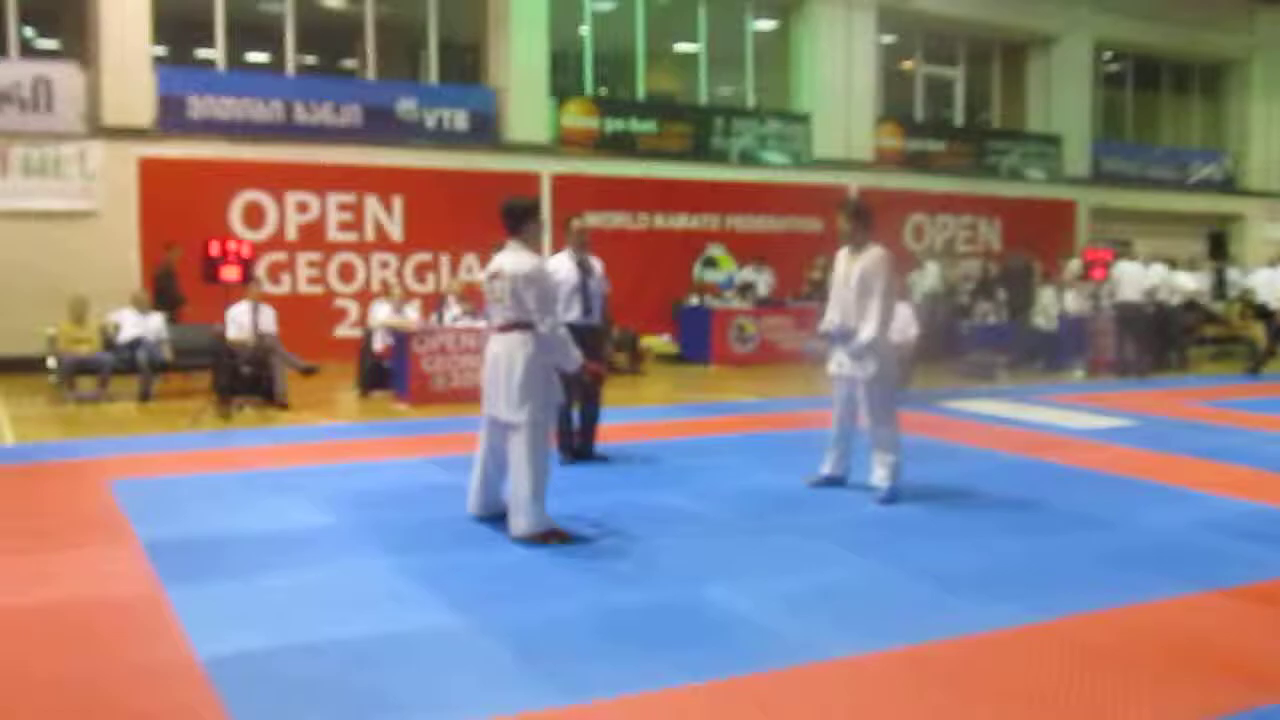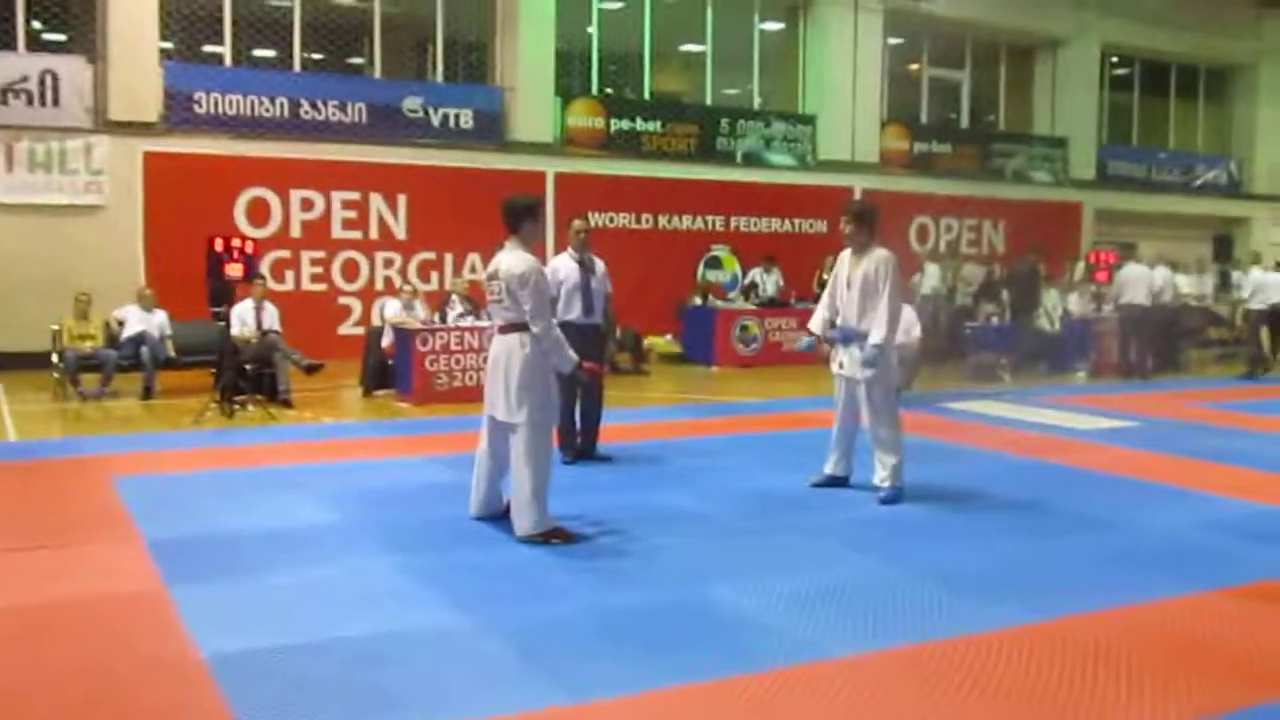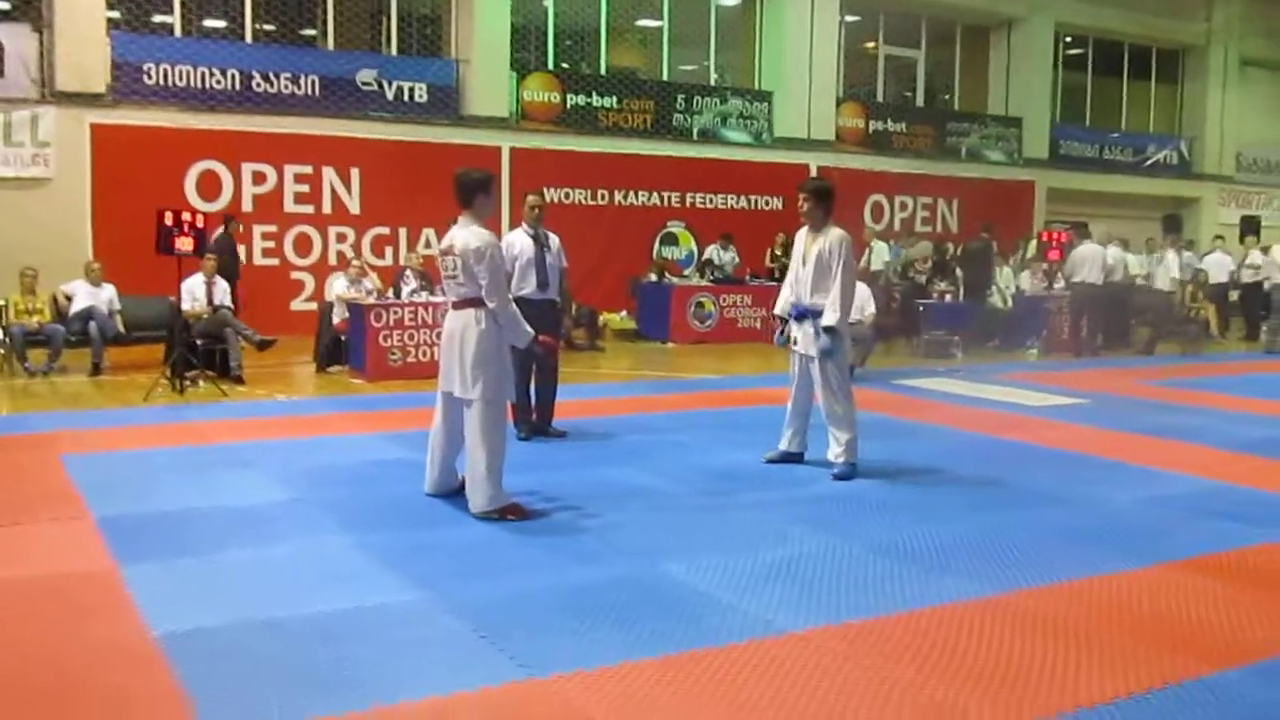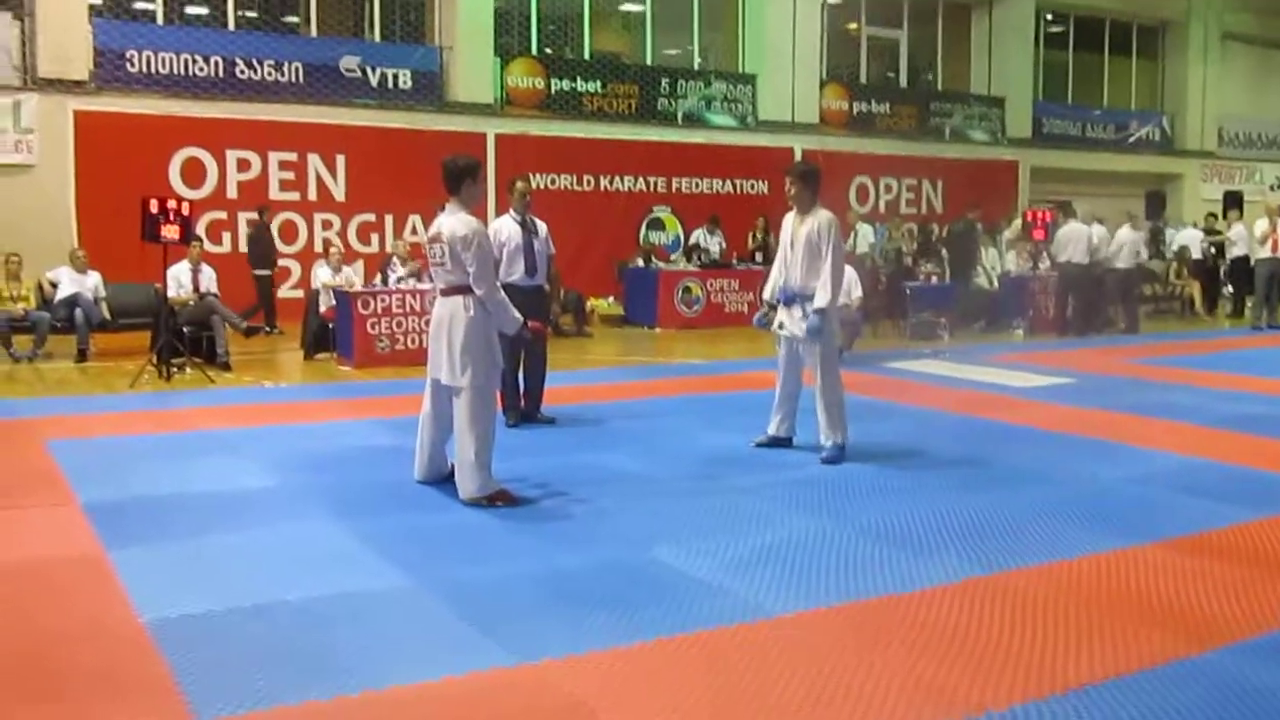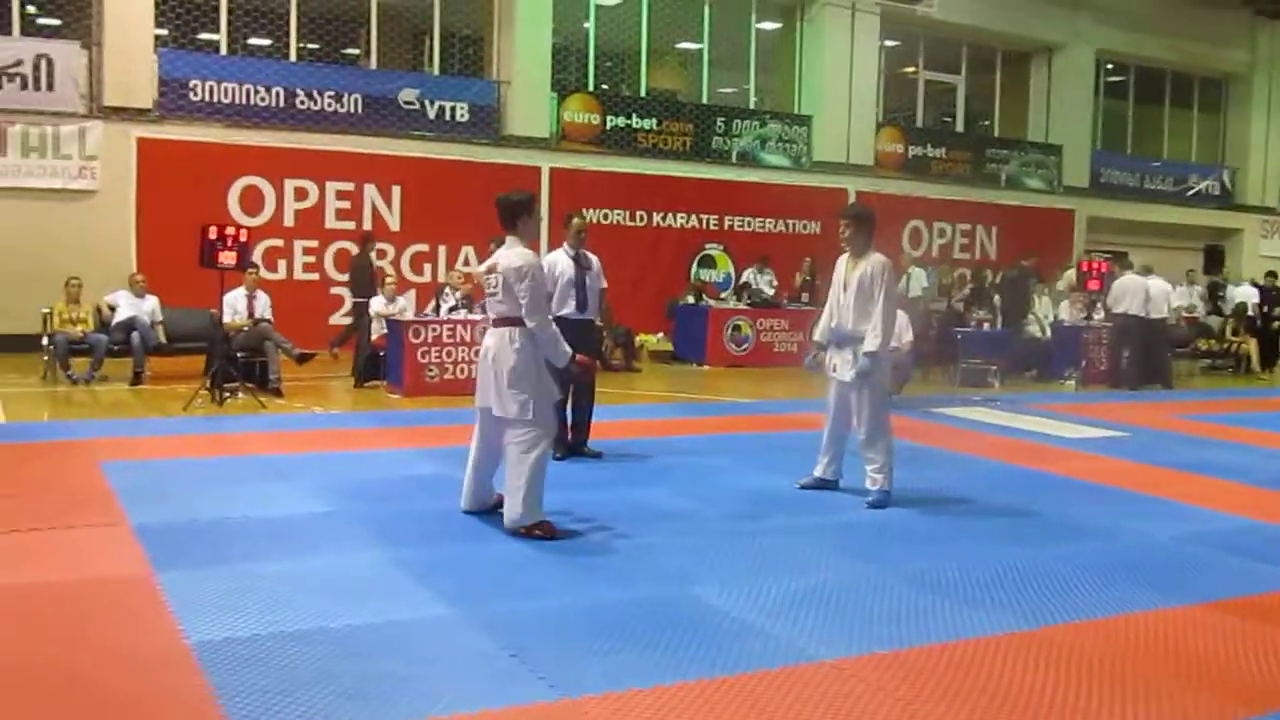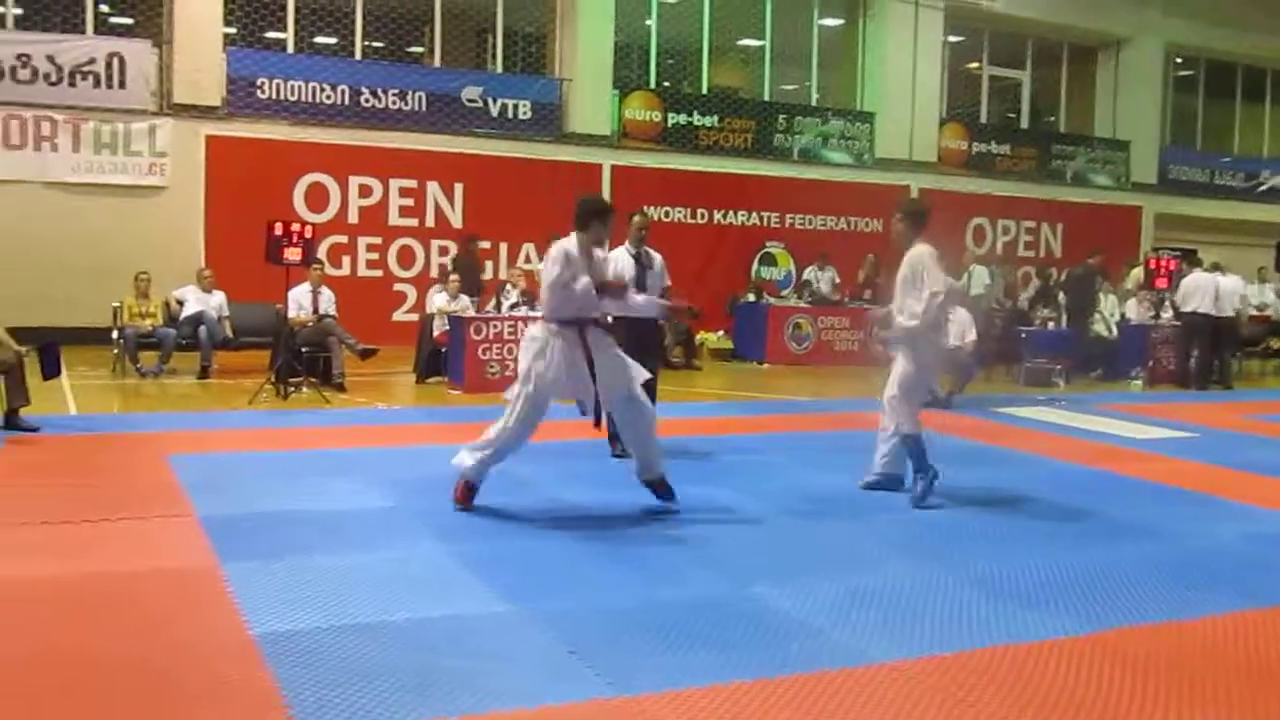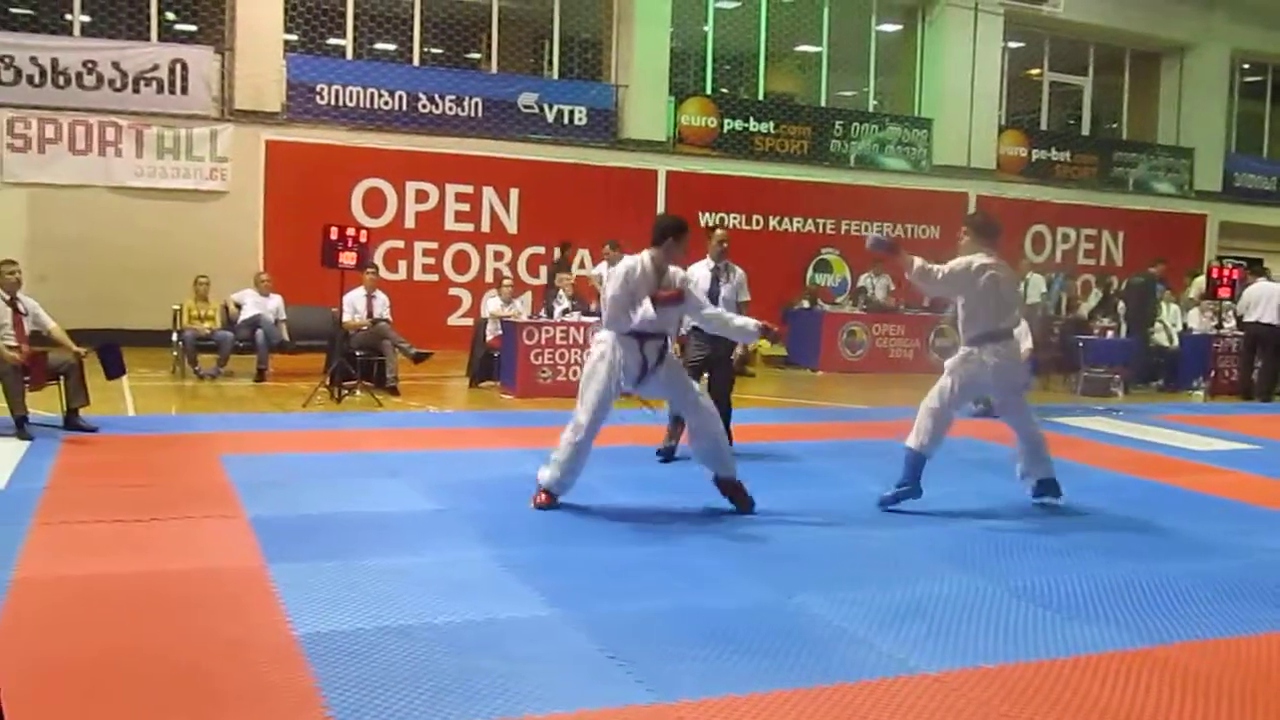
dt=0.5s
person 1, frame 1
left shoulder: (494, 264)
right shoulder: (531, 265)
right elbow: (548, 323)
right wrist: (577, 363)
left hip: (498, 349)
right hip: (525, 352)
left knee: (496, 429)
right knee: (528, 436)
left ankle: (485, 502)
right ankle: (529, 522)
person 1, frame 2
left shoulder: (497, 263)
right shoulder: (528, 266)
right elbow: (542, 324)
right wrist: (573, 364)
left hip: (501, 349)
right hip: (526, 353)
left knee: (498, 429)
right knee: (531, 436)
left ankle: (486, 501)
right ankle: (532, 522)
person 1, frame 3
left shoulder: (449, 238)
right shoulder: (484, 241)
right elbow: (498, 300)
right wrist: (530, 338)
left hip: (456, 324)
right hip: (482, 329)
left knee: (452, 406)
right knee: (485, 413)
left ankle: (442, 479)
right ankle: (487, 499)
person 1, frame 4
left shoulder: (437, 226)
right shoulder: (470, 228)
right elbow: (486, 286)
right wrist: (518, 324)
left hip: (444, 311)
right hip: (469, 317)
left knee: (440, 394)
right knee: (474, 400)
left ankle: (430, 465)
right ankle: (477, 485)
person 1, frame 5
left shoulder: (495, 258)
right shoulder: (526, 261)
right elbow: (535, 317)
right wrist: (568, 358)
left hip: (495, 343)
right hip: (518, 348)
left knee: (493, 426)
right knee: (534, 431)
left ankle: (478, 495)
right ankle: (521, 513)
person 1, frame 6
left shoulder: (598, 258)
right shoulder: (562, 253)
left elbow: (621, 299)
right elbow: (552, 301)
left wrist: (663, 305)
right wrist: (595, 289)
left hip: (589, 342)
right hip: (553, 341)
left knee: (634, 405)
right knee: (523, 415)
left ankle: (651, 473)
right ankle: (471, 473)
person 1, frame 7
left shoulder: (677, 279)
right shoulder: (628, 270)
left elbow: (708, 315)
right elbow: (612, 318)
left wrist: (755, 328)
right wrist: (653, 304)
left hip: (655, 354)
right hip: (618, 351)
left knee: (701, 411)
right knee: (588, 419)
left ankle: (726, 477)
right ankle: (551, 484)
person 2, frame 1
left shoulder: (878, 257)
right shoulder: (841, 256)
left elbow: (881, 305)
left wrist: (866, 341)
right wrist: (827, 332)
left hip: (869, 349)
right hip: (843, 346)
left knee: (878, 415)
right knee: (842, 413)
left ankle: (886, 479)
right ankle: (834, 469)
person 2, frame 2
left shoulder: (884, 259)
right shoulder: (844, 257)
left elbow: (889, 307)
right elbow: (831, 298)
left wrist: (877, 344)
right wrist: (815, 330)
left hip: (870, 349)
right hip: (845, 347)
left knee: (880, 417)
right knee: (844, 414)
left ankle: (890, 480)
right ankle: (837, 470)
person 2, frame 3
left shoulder: (838, 239)
right shoulder: (801, 236)
left elbow: (842, 288)
left wrist: (831, 330)
right wrist: (782, 318)
left hip: (824, 327)
right hip: (800, 325)
left knee: (834, 394)
right knee: (799, 390)
left ankle: (845, 458)
right ankle: (792, 446)
person 2, frame 4
left shoulder: (826, 221)
right shoulder: (788, 220)
left elbow: (832, 269)
left wrist: (821, 311)
right wrist: (769, 303)
left hip: (813, 310)
right hip: (787, 309)
left knee: (824, 376)
right knee: (786, 374)
left ankle: (834, 441)
right ankle: (781, 431)
person 2, frame 5
left shoulder: (880, 265)
right shoulder: (842, 262)
left elbow: (884, 313)
left wrist: (871, 354)
right wrist: (820, 343)
left hip: (864, 354)
right hip: (841, 352)
left knee: (871, 421)
right knee: (835, 416)
left ankle: (880, 485)
right ankle: (826, 472)
person 2, frame 6
left shoulder: (923, 255)
right shoulder: (914, 255)
left elbow: (943, 292)
left wrist: (906, 324)
right wrist: (891, 315)
left hip: (919, 342)
right hip: (907, 341)
left knee: (898, 400)
right knee: (894, 405)
left ankle: (922, 470)
right ankle: (889, 471)
person 2, frame 7
left shoulder: (969, 267)
right shoulder: (1008, 272)
left elbow: (933, 278)
right elbow: (1014, 313)
left wrist: (899, 254)
left hip: (979, 356)
right hip: (1006, 353)
left knee: (934, 410)
right knee: (1021, 419)
left ankle: (909, 482)
right ankle: (1045, 480)
person 3, frame 1
left shoulder: (596, 265)
right shoulder: (555, 265)
left elbow: (604, 303)
left wrist: (605, 337)
left hip: (592, 332)
right hip: (566, 332)
left knee: (591, 392)
right knee: (565, 393)
left ankle: (585, 446)
right ankle: (567, 447)
person 3, frame 2
left shoulder: (599, 265)
right shoulder: (557, 265)
left elbow: (607, 303)
right elbow: (549, 303)
left wrist: (609, 337)
left hip: (594, 332)
right hip: (568, 332)
left knee: (593, 391)
right knee: (567, 392)
left ankle: (588, 446)
right ankle: (568, 447)
person 3, frame 3
left shoulder: (553, 240)
right shoulder: (512, 240)
left elbow: (562, 278)
right elbow: (504, 278)
left wrist: (565, 312)
left hip: (549, 308)
right hip: (523, 307)
left knee: (548, 367)
right knee: (521, 368)
left ankle: (543, 422)
right ankle: (523, 423)
person 3, frame 4
left shoulder: (541, 227)
right shoulder: (499, 227)
left elbow: (550, 264)
right elbow: (492, 265)
left wrist: (554, 298)
left hip: (537, 294)
right hip: (512, 294)
left knee: (537, 354)
right knee: (510, 356)
left ankle: (532, 408)
right ankle: (512, 410)
person 3, frame 5
left shoulder: (593, 261)
right shoulder: (553, 260)
left elbow: (602, 299)
left hip: (588, 328)
right hip: (562, 327)
left knee: (585, 388)
right knee: (559, 388)
left ankle: (579, 442)
right ankle: (559, 443)
person 3, frame 6
left shoulder: (656, 259)
right shoulder: (615, 258)
left elbow: (665, 295)
left hip: (650, 326)
right hip: (624, 324)
left knee: (648, 385)
right ankle: (618, 440)
person 3, frame 7
left shoulder: (737, 274)
right shoulder: (694, 271)
left elbow: (743, 311)
left wrist: (741, 343)
left hip: (725, 339)
right hip: (698, 337)
left knee: (721, 393)
right ankle: (671, 441)
